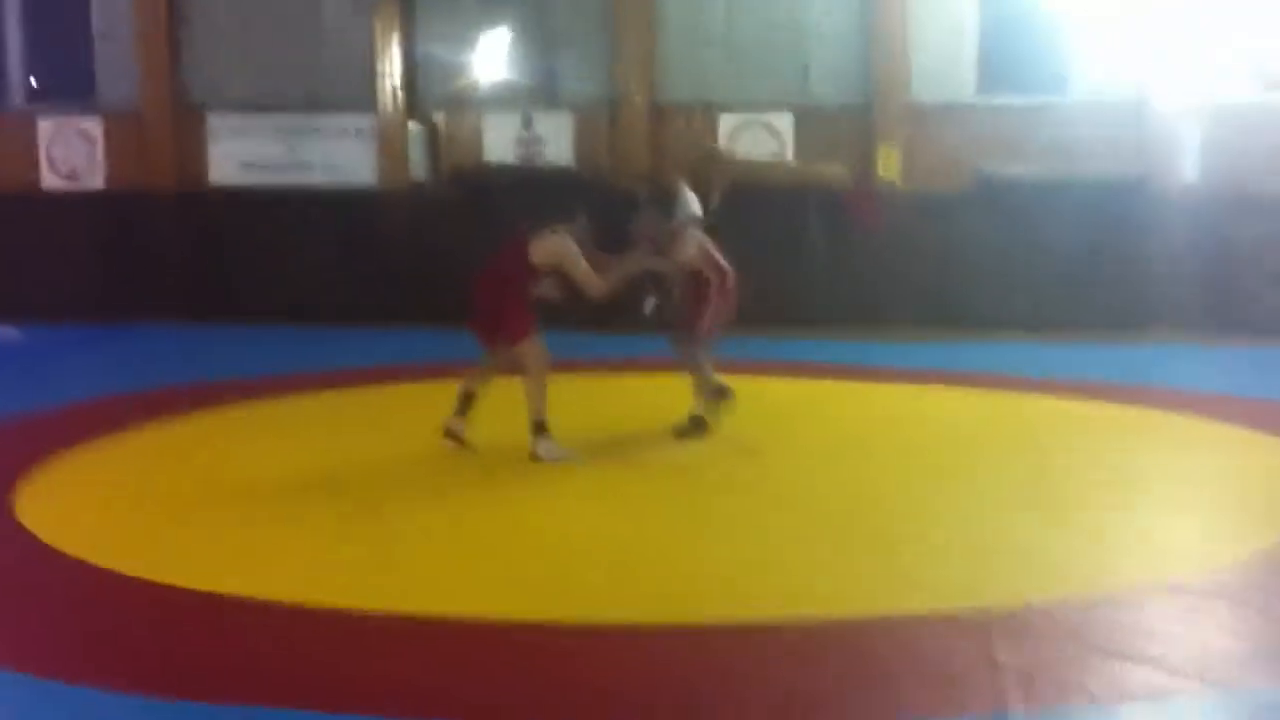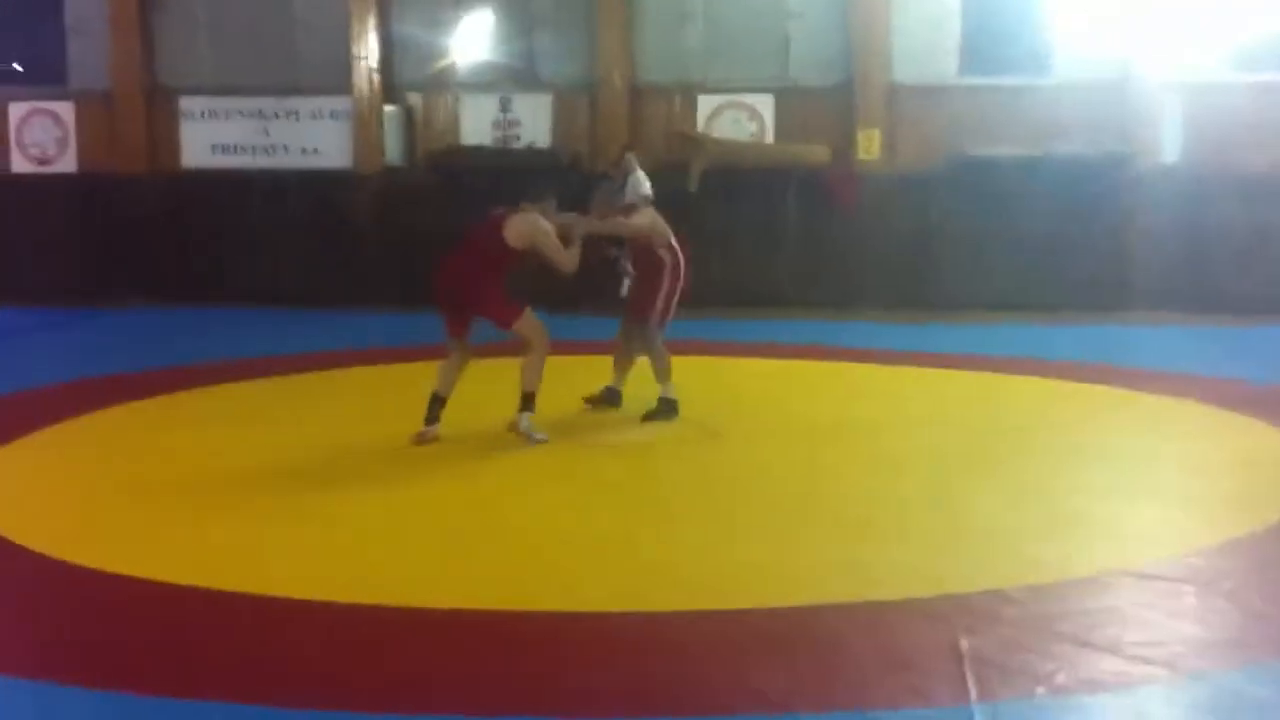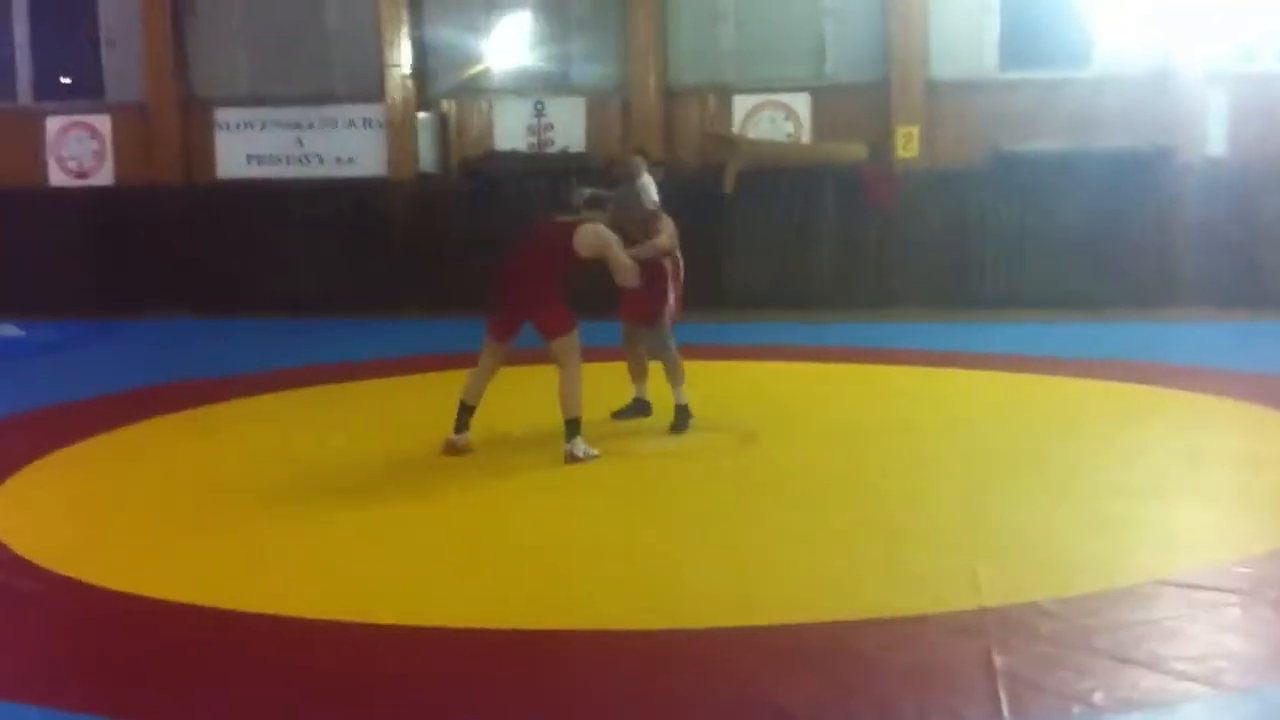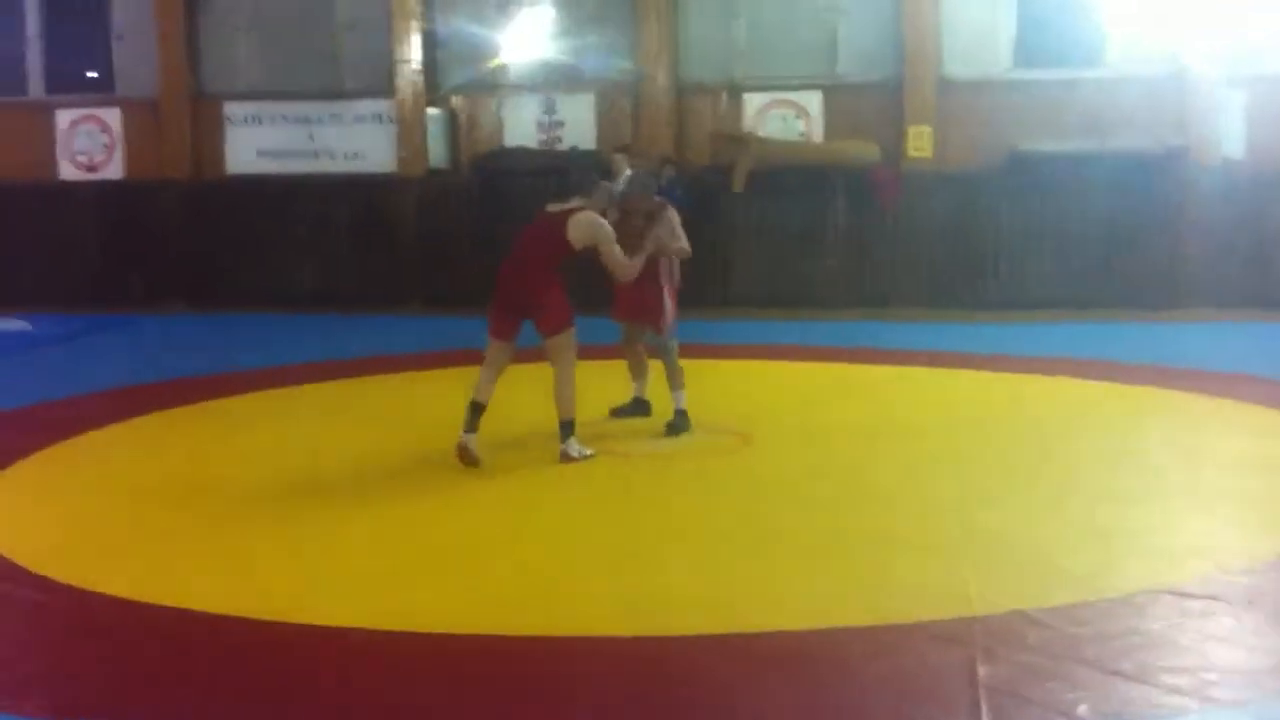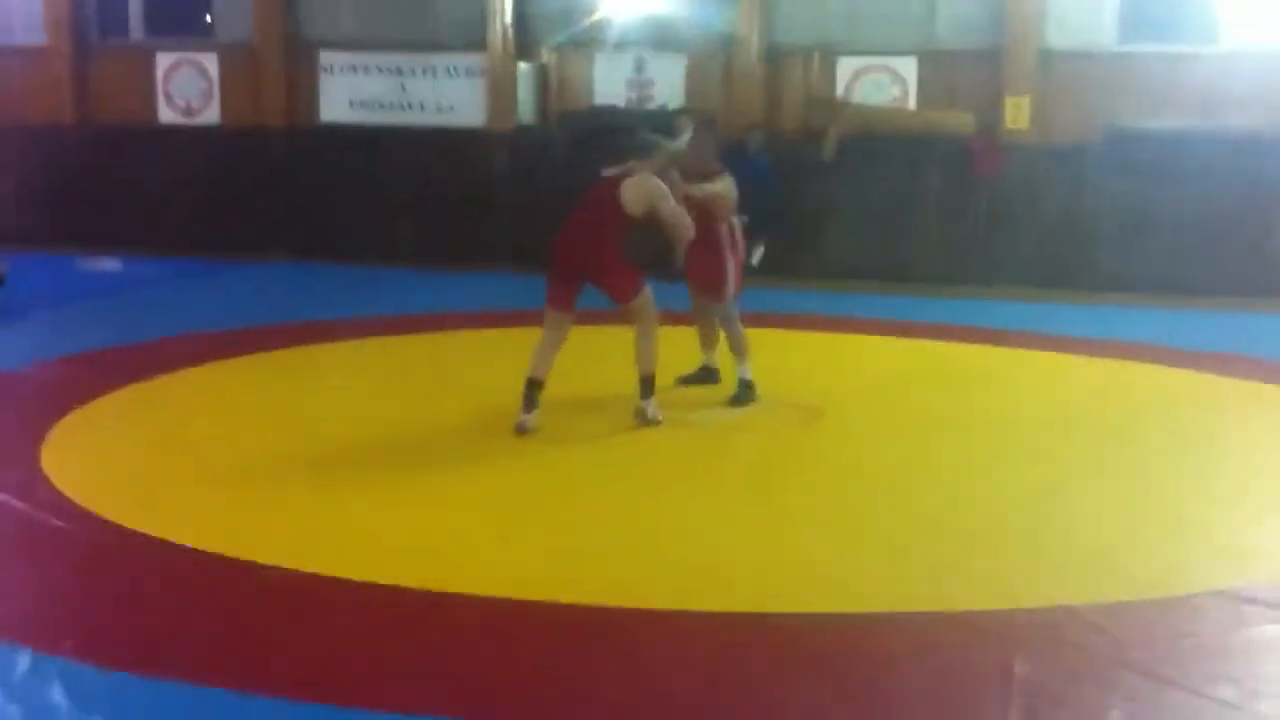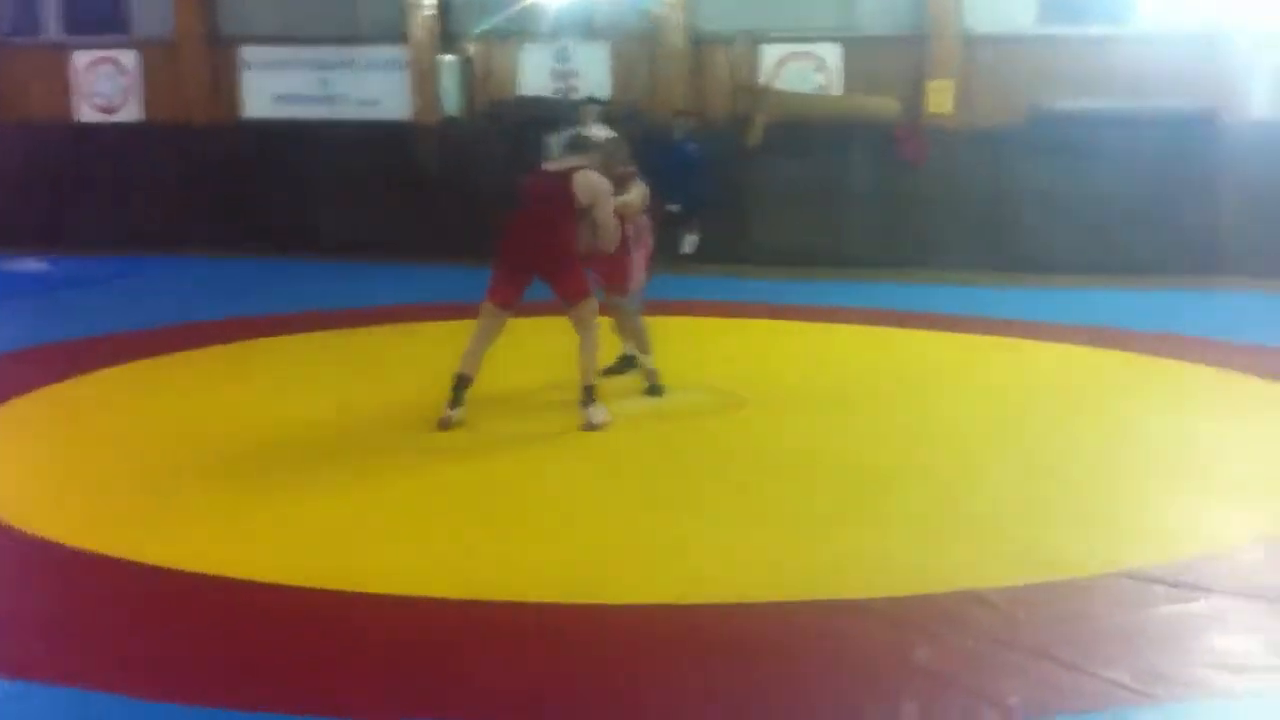
dt=0.3s
person 1, frame 1
left shoulder: (536, 238)
right shoulder: (564, 246)
right elbow: (596, 289)
left wrist: (543, 288)
right wrist: (629, 268)
left hip: (483, 292)
right hip: (504, 301)
left knee: (495, 358)
right knee: (537, 366)
left ankle: (458, 420)
right ankle: (542, 442)
person 1, frame 2
left shoulder: (501, 216)
right shoulder: (536, 224)
right elbow: (567, 265)
right wrist: (576, 239)
left hip: (450, 281)
right hip: (482, 285)
left knee: (458, 352)
right knee: (538, 340)
left ankle: (430, 425)
right ankle: (525, 418)
person 1, frame 3
left shoulder: (554, 223)
right shoulder: (602, 235)
right elbow: (629, 280)
right wrist: (622, 258)
left hip: (510, 282)
right hip: (543, 291)
left knee: (489, 361)
right knee: (570, 363)
left ankle: (459, 434)
right ankle: (574, 443)
person 1, frame 4
left shoulder: (548, 211)
right shoulder: (595, 223)
right elbow: (624, 273)
right wrist: (647, 249)
left hip: (508, 280)
right hip: (542, 287)
left knee: (493, 363)
right knee: (564, 362)
left ankle: (469, 434)
right ankle: (568, 443)
person 1, frame 5
left shoulder: (604, 176)
right shoulder: (652, 186)
right elbow: (686, 235)
right wrist: (673, 207)
left hip: (566, 250)
right hip: (602, 254)
left knee: (552, 334)
right knee: (646, 317)
left ankle: (528, 413)
right ankle: (647, 402)
person 1, frame 6
left shoulder: (537, 174)
right shoulder: (596, 182)
right elbow: (607, 243)
left hip: (516, 247)
right hip: (557, 251)
left knee: (486, 329)
right knee: (587, 326)
left ankle: (454, 406)
right ankle: (591, 408)
person 2, frame 1
left shoulder: (685, 237)
right shoulder: (671, 237)
left elbow: (685, 262)
left hip: (717, 287)
right hip: (698, 288)
left knee: (695, 349)
right knee: (685, 345)
left ankle: (700, 417)
right ankle: (715, 388)
person 2, frame 2
left shoulder: (643, 216)
right shoulder: (629, 214)
left elbow: (626, 225)
left wrist: (588, 227)
left hip: (666, 273)
right hip: (648, 274)
left knee: (650, 335)
right knee: (628, 330)
left ankle: (668, 401)
right ankle: (614, 391)
person 2, frame 3
left shoulder: (658, 222)
right shoulder: (627, 216)
left elbow: (663, 244)
left wrist: (629, 252)
left hip: (664, 280)
right hip: (642, 279)
left knee: (662, 342)
right knee: (632, 341)
left ankle: (682, 405)
right ankle: (641, 400)
person 2, frame 4
left shoulder: (665, 214)
right shoulder: (626, 207)
left elbow: (683, 250)
left wrist: (665, 243)
left hip: (658, 280)
right hip: (633, 278)
left knee: (665, 346)
right knee: (631, 339)
left ankle: (681, 412)
right ankle: (641, 399)
person 2, frame 5
left shoulder: (723, 183)
right shoulder: (691, 175)
left elbow: (704, 193)
left wrist: (680, 189)
left hip: (723, 249)
right hip: (700, 247)
left knee: (726, 313)
right knee: (701, 309)
left ankle: (746, 381)
right ankle: (709, 367)
person 2, frame 6
left shoulder: (635, 188)
left elbow: (625, 204)
left hip: (631, 245)
left knee: (627, 306)
right knee: (613, 302)
left ankle: (649, 368)
right ankle: (629, 355)
